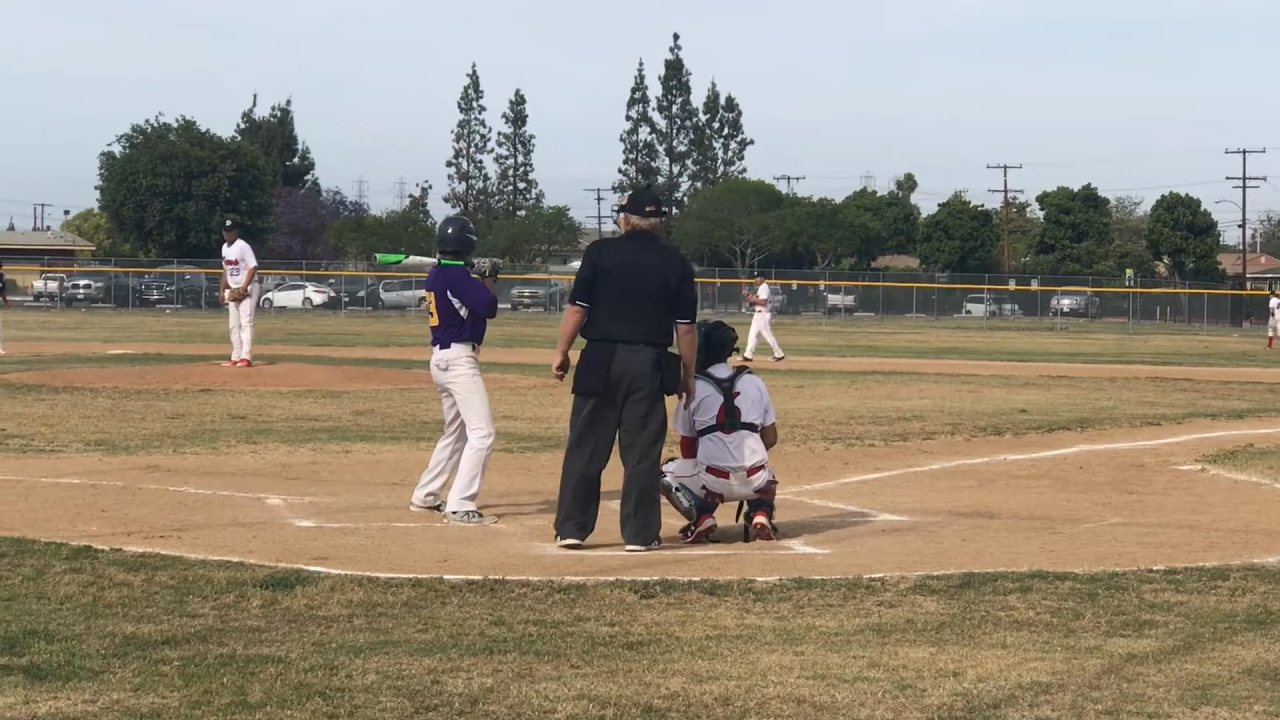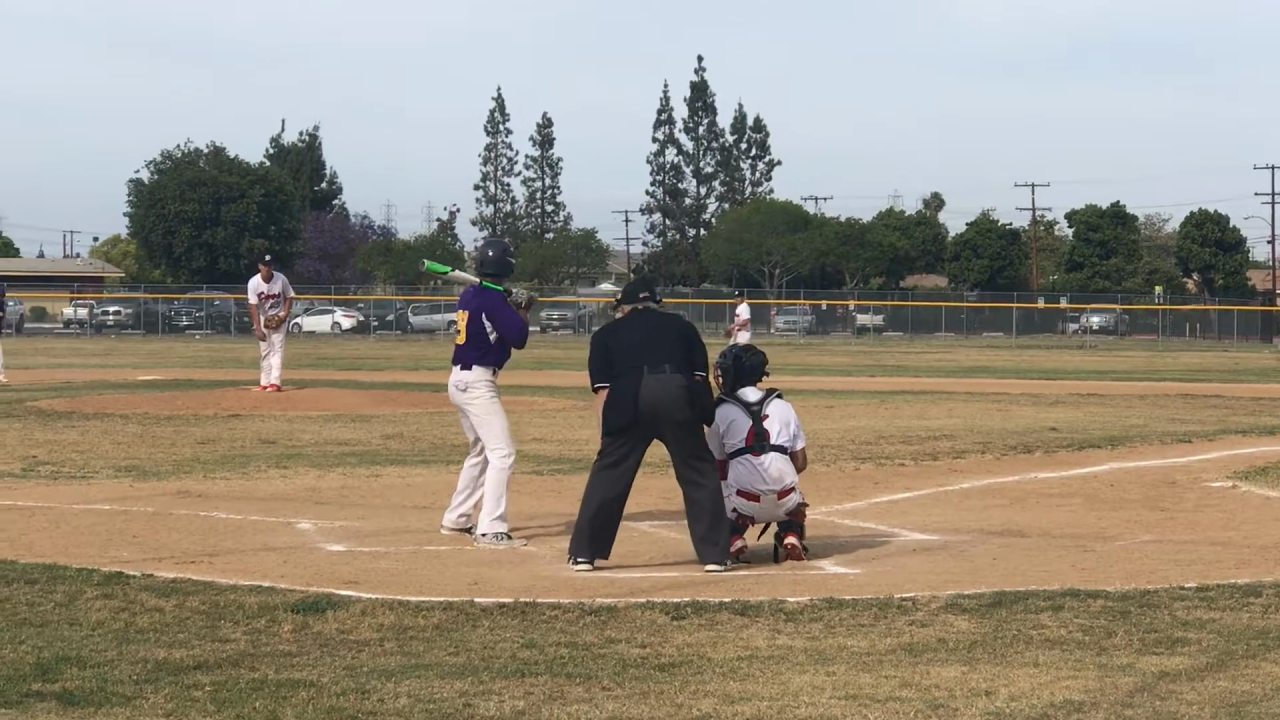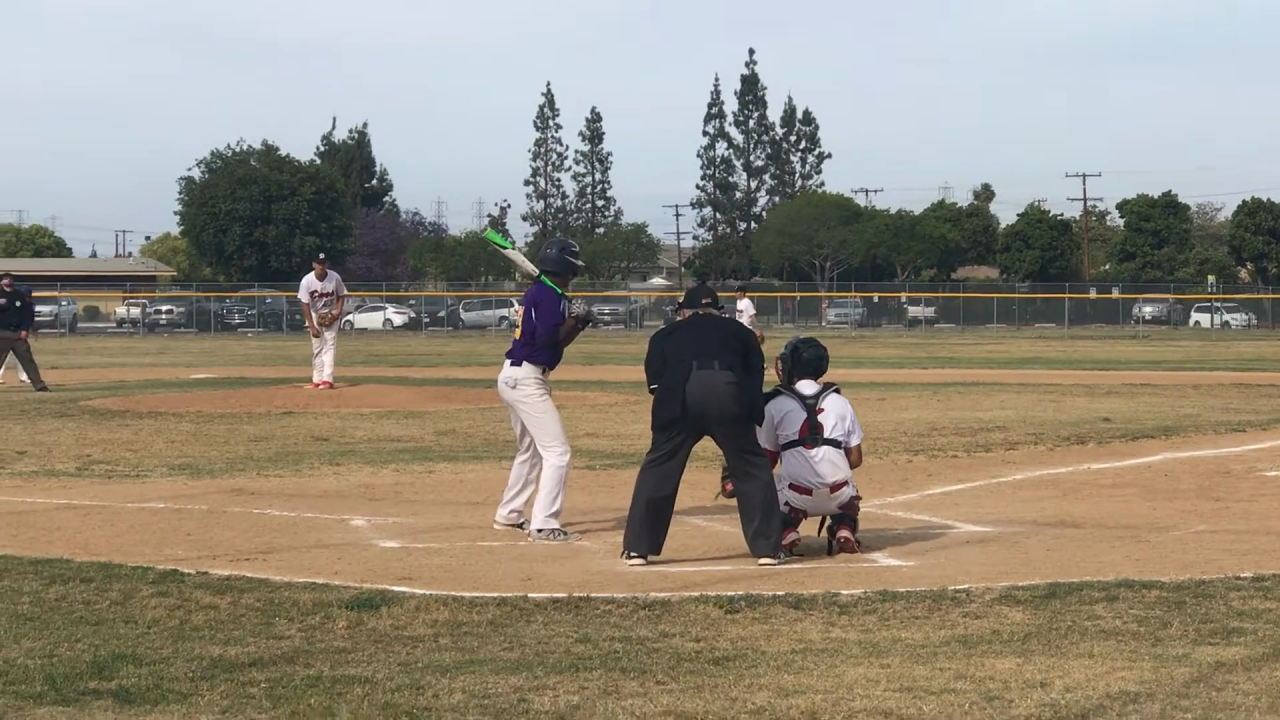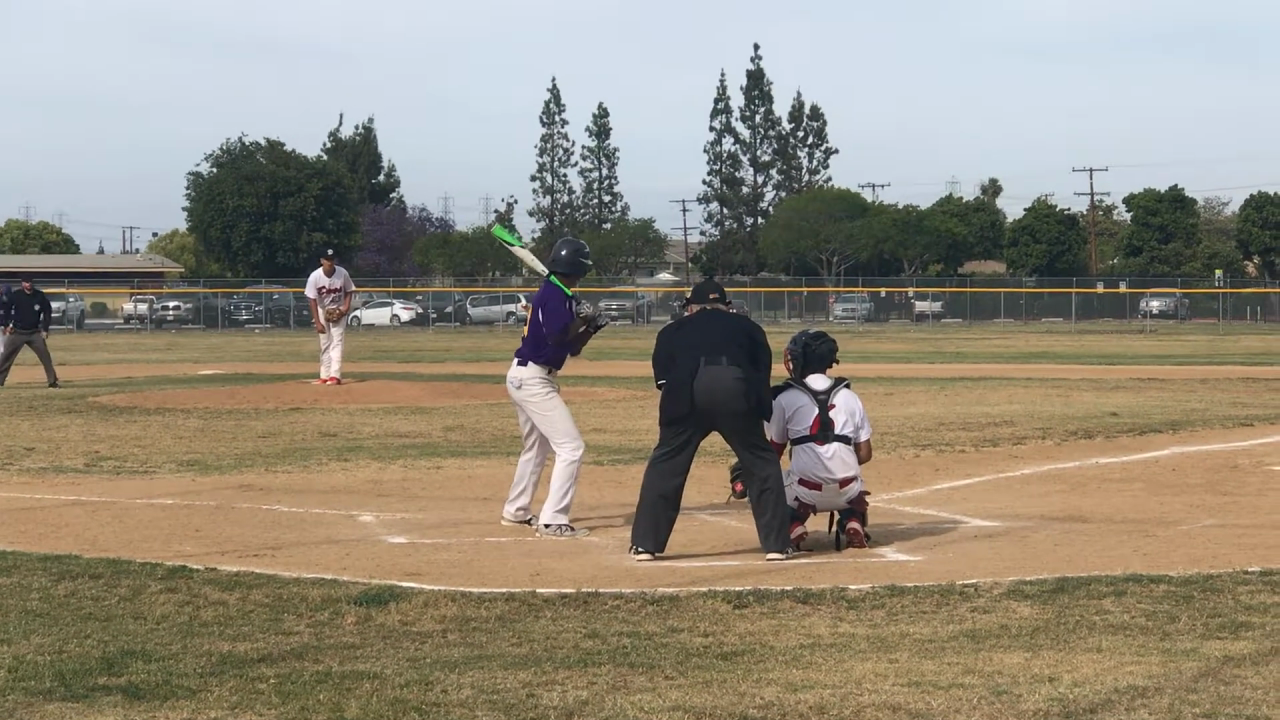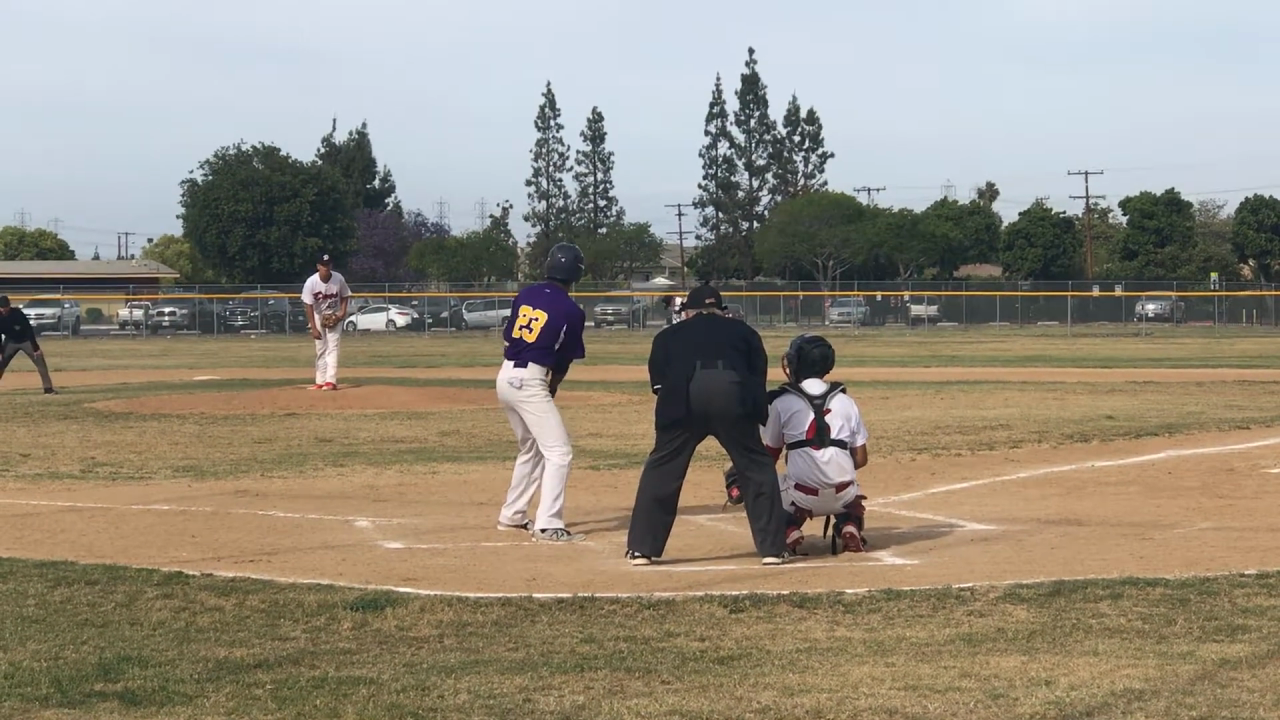
dt=1s
person 1, frame 1
left shoulder: (436, 274)
right shoulder: (457, 275)
right elbow: (489, 307)
left wrist: (479, 279)
right wrist: (489, 279)
left hip: (443, 358)
right hip: (459, 360)
left knee: (456, 433)
right knee: (482, 433)
left ankle: (425, 496)
right ankle: (460, 507)
person 1, frame 2
left shoulder: (469, 295)
right shoulder: (494, 298)
right elbow: (519, 339)
left wrist: (512, 306)
right wrist: (522, 310)
left hip: (462, 379)
right hip: (477, 382)
left knee: (480, 453)
right knee: (502, 454)
left ankle: (455, 519)
right ankle: (490, 530)
person 1, frame 3
left shoulder: (537, 292)
right shoulder: (549, 294)
left elbow: (556, 343)
right elbow: (548, 338)
left wrist: (579, 324)
right wrist: (573, 318)
left hip: (515, 377)
right hip: (526, 380)
left knee: (531, 450)
right knee: (557, 451)
left ankle: (508, 515)
right ankle: (544, 525)
person 1, frame 4
left shoulder: (552, 293)
right shoulder: (555, 294)
left elbow: (572, 348)
right elbow: (557, 337)
left wrist: (591, 327)
right wrist: (581, 319)
left hip: (523, 376)
right hip: (534, 379)
left knee: (536, 447)
right knee: (571, 448)
left ankle: (516, 511)
right ankle: (552, 521)
person 1, frame 5
left shoulder: (526, 295)
right shoulder: (572, 311)
left elbow: (507, 339)
right elbow: (563, 361)
right wrist: (551, 391)
left hip: (507, 376)
right hip: (530, 380)
left knee: (531, 449)
right knee: (559, 452)
left ankle: (511, 515)
right ankle: (547, 526)
person 2, frame 1
left shoulder: (600, 251)
right shoulder: (676, 263)
left elbow: (577, 309)
right elbow: (685, 327)
left wrist: (561, 352)
right wrist: (688, 375)
left hip: (601, 361)
right hip: (650, 364)
left knee: (585, 447)
right knee: (643, 452)
left ankle: (571, 527)
right ankle: (640, 533)
person 2, frame 2
left shoulder: (606, 333)
right shoulder: (680, 325)
left elbow: (604, 390)
right elbow: (699, 376)
left wrist: (607, 438)
left hip: (629, 397)
right hip: (678, 391)
left knee: (607, 473)
right knee: (700, 473)
left ankle: (583, 553)
right ankle: (715, 555)
person 2, frame 3
left shoulder: (665, 335)
right shoulder: (739, 331)
left elbow: (656, 384)
right elbow: (755, 378)
left wrist: (667, 420)
right wrist: (745, 420)
left hip: (680, 395)
right hip: (729, 391)
left knee: (658, 468)
right knee: (753, 468)
left ankle: (637, 548)
right ankle: (767, 549)
person 2, frame 4
left shoulder: (672, 330)
right shoulder: (747, 326)
left elbow: (662, 377)
right elbow: (763, 372)
right wrist: (759, 408)
left hip: (688, 392)
right hip: (736, 388)
left knee: (664, 464)
right knee: (763, 463)
left ankle: (645, 545)
right ankle: (776, 545)
person 2, frame 5
left shoulder: (668, 335)
right shoulder: (743, 331)
left elbow: (658, 382)
right elbow: (759, 377)
right wrist: (755, 412)
left hip: (683, 397)
right hip: (732, 392)
left knee: (660, 469)
right knee: (758, 467)
left ankle: (641, 549)
right ankle: (772, 549)
person 3, frame 1
left shoulder: (693, 389)
right shoulder: (755, 383)
left elbow: (688, 447)
right elbow: (770, 438)
left wrist: (700, 467)
left hip: (713, 482)
right hip: (754, 481)
left knee: (668, 472)
left ankle: (700, 517)
right ankle: (761, 514)
person 3, frame 2
left shoulder: (722, 413)
right shoulder: (784, 406)
left elbow: (719, 470)
right elbow: (800, 463)
left hip: (744, 504)
right hip: (784, 503)
left ankle: (732, 539)
right ankle: (792, 538)
person 3, frame 3
left shoulder: (775, 405)
right shoulder: (841, 402)
left elbow: (767, 461)
right elbow: (855, 459)
left hip: (797, 499)
right hip: (838, 497)
left ankle: (785, 532)
right ankle: (845, 531)
person 3, frame 4
left shoulder: (786, 398)
right shoulder: (850, 397)
left elbow: (774, 453)
right elbow: (865, 454)
left hip: (807, 493)
right hip: (848, 492)
left ankle: (794, 527)
right ankle: (854, 525)
person 3, frame 5
left shoulder: (782, 403)
right shoulder: (846, 402)
left elbow: (769, 456)
right elbow: (860, 459)
left hip: (802, 498)
right hip: (843, 496)
left ankle: (788, 531)
right ankle: (850, 528)
